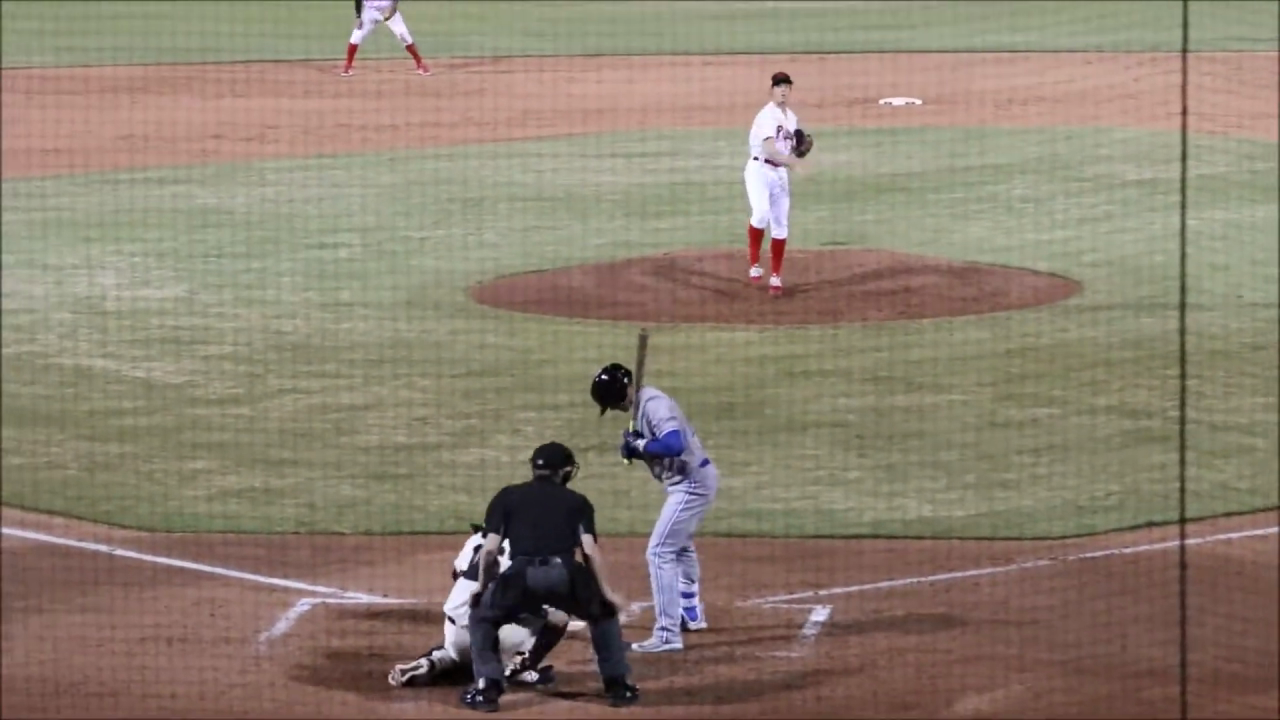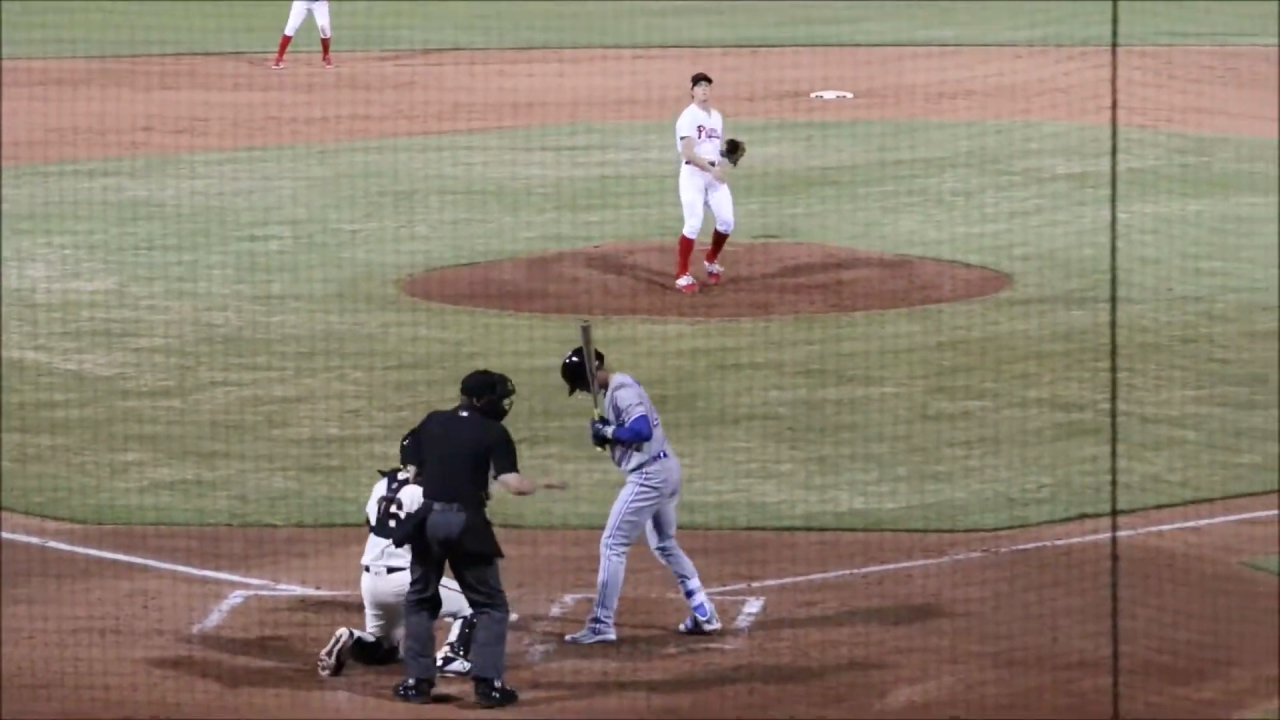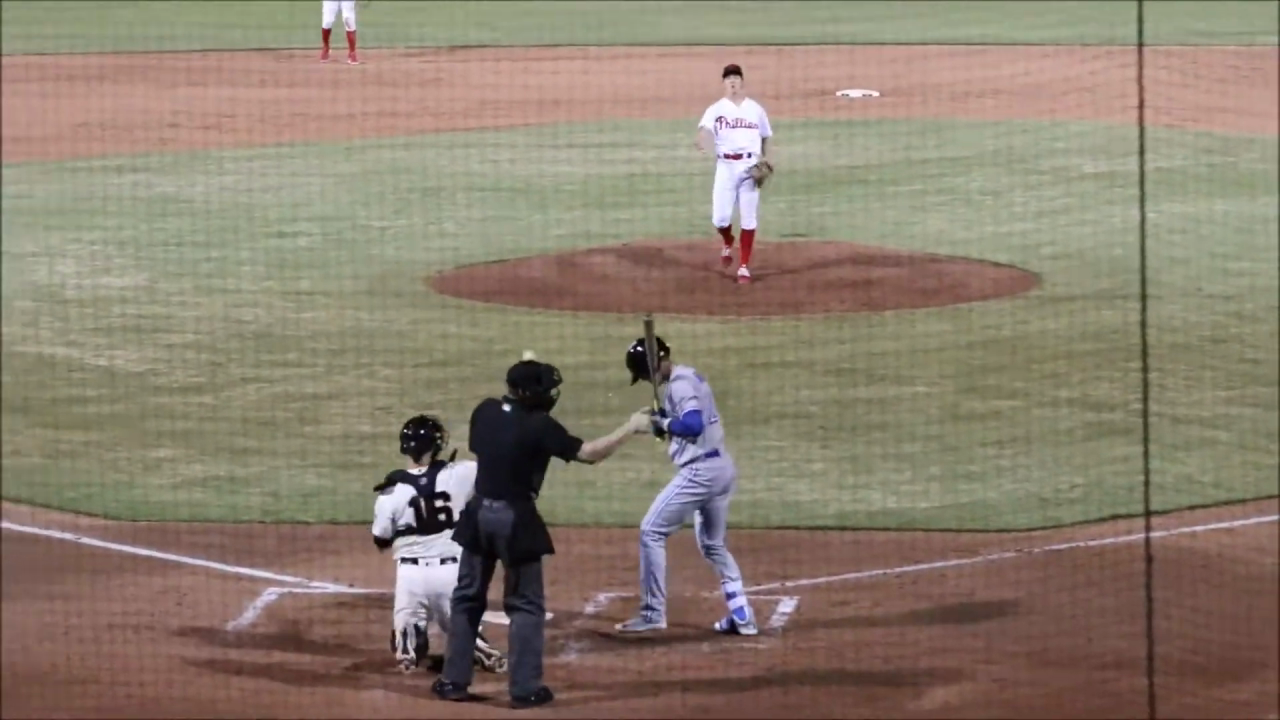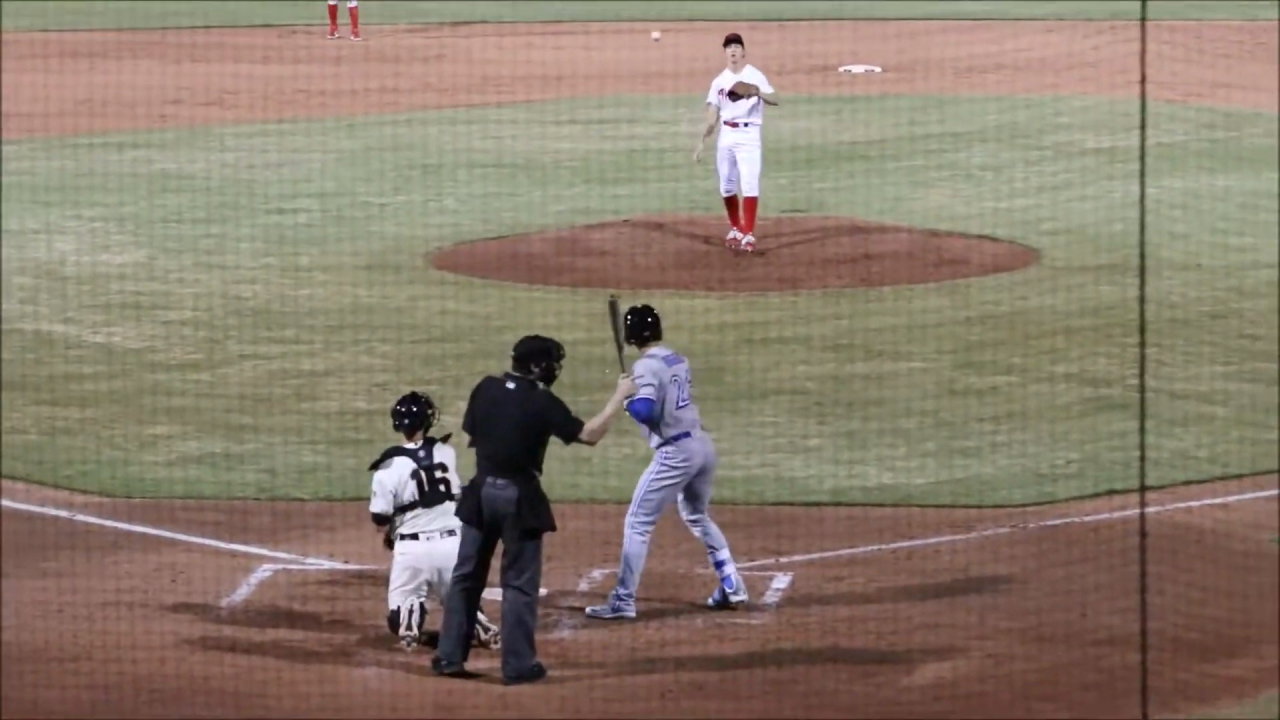
dt=0.4s
person 1, frame 1
left shoulder: (508, 495)
right shoulder: (577, 502)
left elbow: (490, 546)
right elbow: (589, 549)
left wrist: (483, 583)
right wrist: (607, 592)
left hip: (522, 577)
right hip: (565, 575)
left knee: (482, 618)
right knee: (604, 612)
left ankle: (487, 688)
right ankle: (619, 686)
person 1, frame 2
left shoulder: (432, 422)
right shoulder: (493, 433)
left elbow: (415, 473)
right elbow: (514, 485)
right wrist: (543, 483)
left hip: (429, 519)
right hip: (467, 523)
left knee: (420, 601)
right knee: (490, 604)
left ankle: (417, 680)
right ankle: (488, 682)
person 1, frame 3
left shoulder: (484, 410)
right shoulder: (540, 426)
right elbow: (590, 454)
right wrist: (631, 427)
left hip: (479, 514)
right hip: (516, 520)
left knee: (466, 599)
right knee: (524, 605)
left ankle: (453, 681)
right ankle: (524, 688)
person 1, frame 4
left shoulder: (485, 389)
right shoulder: (543, 402)
left elbow: (472, 439)
right elbow: (589, 435)
right wrist: (619, 396)
left hip: (482, 492)
right hip: (520, 497)
left knee: (467, 576)
right knee: (519, 583)
left ankle: (449, 656)
right ankle: (518, 664)
person 2, frame 1
left shoulder: (654, 404)
right shoulder: (649, 401)
left elbow: (673, 445)
right elbow: (660, 445)
left wrist: (639, 444)
right wrist: (634, 446)
left hip: (692, 483)
right hip: (700, 478)
left knee: (660, 553)
right knee: (681, 547)
left ankle: (667, 633)
right ankle: (691, 613)
person 2, frame 2
left shoulder: (621, 390)
right shoulder: (618, 387)
left elbow: (643, 430)
left wrist: (608, 432)
right wrist: (605, 433)
left hip: (649, 475)
right hip: (666, 470)
left knee: (613, 544)
right knee: (666, 546)
left ankle: (601, 625)
right ankle: (704, 614)
person 2, frame 3
left shoulder: (681, 384)
right shoulder: (693, 379)
left elbow: (694, 425)
left wrist: (666, 422)
right wrist: (665, 423)
left hip: (702, 471)
right hip: (723, 467)
left knee: (652, 530)
right knee: (713, 546)
left ankle: (652, 611)
right ankle: (741, 617)
person 2, frame 4
left shoulder: (646, 365)
right shoulder: (678, 359)
left elbow: (644, 412)
left wrist: (626, 400)
right wrist: (637, 399)
left hip: (675, 453)
right hip: (702, 446)
left knee: (637, 522)
right knee: (697, 517)
left ankle: (623, 601)
right ankle: (732, 585)
person 3, frame 1
left shoulder: (477, 538)
left hip: (455, 627)
left knee: (461, 656)
right knee: (556, 618)
left ankle: (427, 665)
right ankle: (520, 669)
person 3, frame 2
left shoulder: (383, 483)
right shoulder: (425, 490)
left hip: (371, 578)
right hip: (406, 577)
left knee: (381, 650)
right knee: (473, 605)
left ankle: (352, 641)
right ankle: (450, 657)
person 3, frame 3
left shoulder: (391, 490)
right shoulder: (457, 473)
left elbow: (381, 543)
left hip: (411, 573)
right hip: (451, 572)
left knee: (403, 639)
left ankle: (411, 636)
right ankle: (472, 645)
person 3, frame 4
left shoulder: (389, 466)
right shoulder: (445, 452)
left elbow: (380, 522)
left wrist: (393, 535)
left hip: (410, 549)
right hip: (449, 545)
left knee: (398, 619)
left ankle: (412, 613)
person 4, frame 1
left shoulder: (791, 117)
right shoulder: (766, 116)
right elbow: (771, 151)
right wrist: (796, 164)
left hip: (779, 174)
right hip: (759, 170)
left knee: (780, 226)
right knee: (761, 212)
left ankle: (776, 276)
right ankle: (754, 265)
person 4, frame 2
left shoulder: (716, 116)
right shoulder: (688, 116)
right elbow: (688, 153)
left wrist: (726, 160)
right wrist: (712, 168)
left hip: (715, 175)
right hip: (692, 175)
left knee: (726, 221)
right knee: (693, 224)
left ankle: (712, 261)
right ankle: (683, 275)
person 4, frame 3
left shoulder: (756, 109)
right shoulder: (715, 110)
left elbow: (765, 139)
right elbow: (703, 135)
left wrist: (765, 163)
right wrist: (702, 143)
left hip: (749, 169)
right hip: (725, 167)
left knee: (748, 217)
right knee: (720, 218)
left ankle: (744, 267)
right ankle: (728, 243)
person 4, frame 4
left shoulder: (754, 75)
right shoulder: (719, 81)
left elbow: (774, 100)
right elbow: (712, 114)
left wrist: (758, 93)
right wrist: (702, 142)
left hip: (749, 135)
right hip: (725, 135)
left knee: (749, 183)
right knee: (727, 185)
left ankle: (749, 234)
right ankle: (735, 229)
